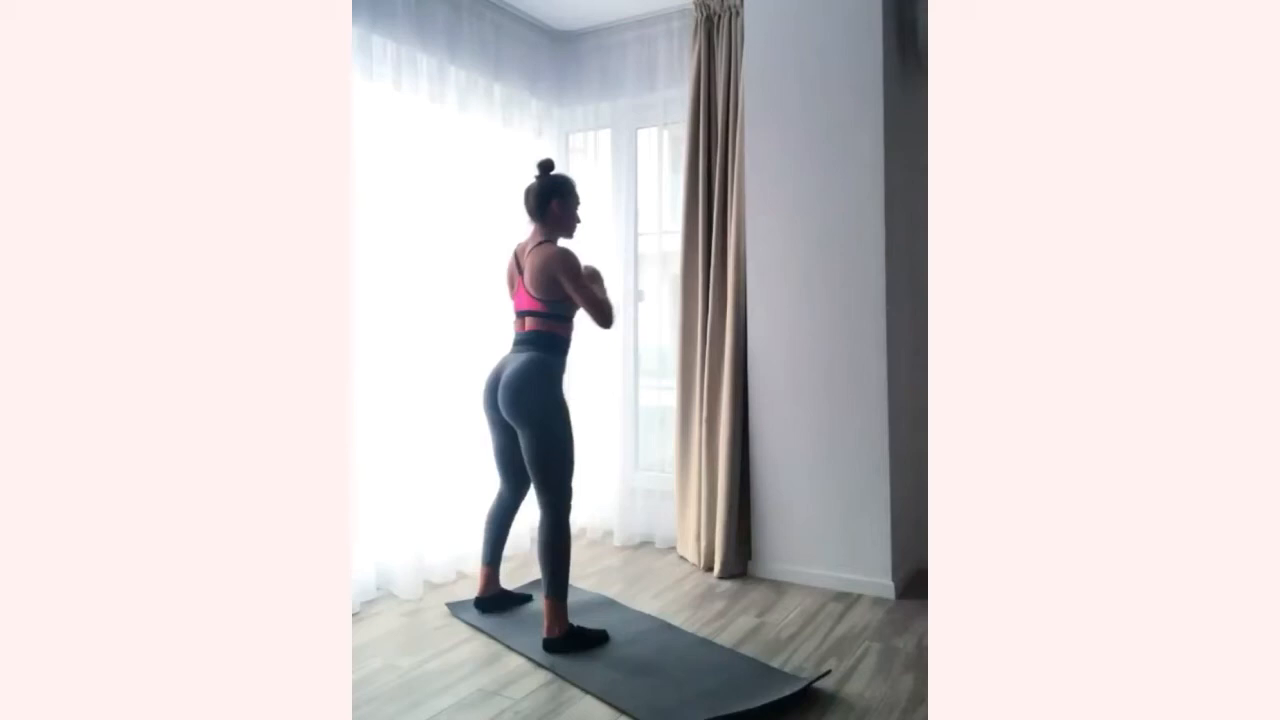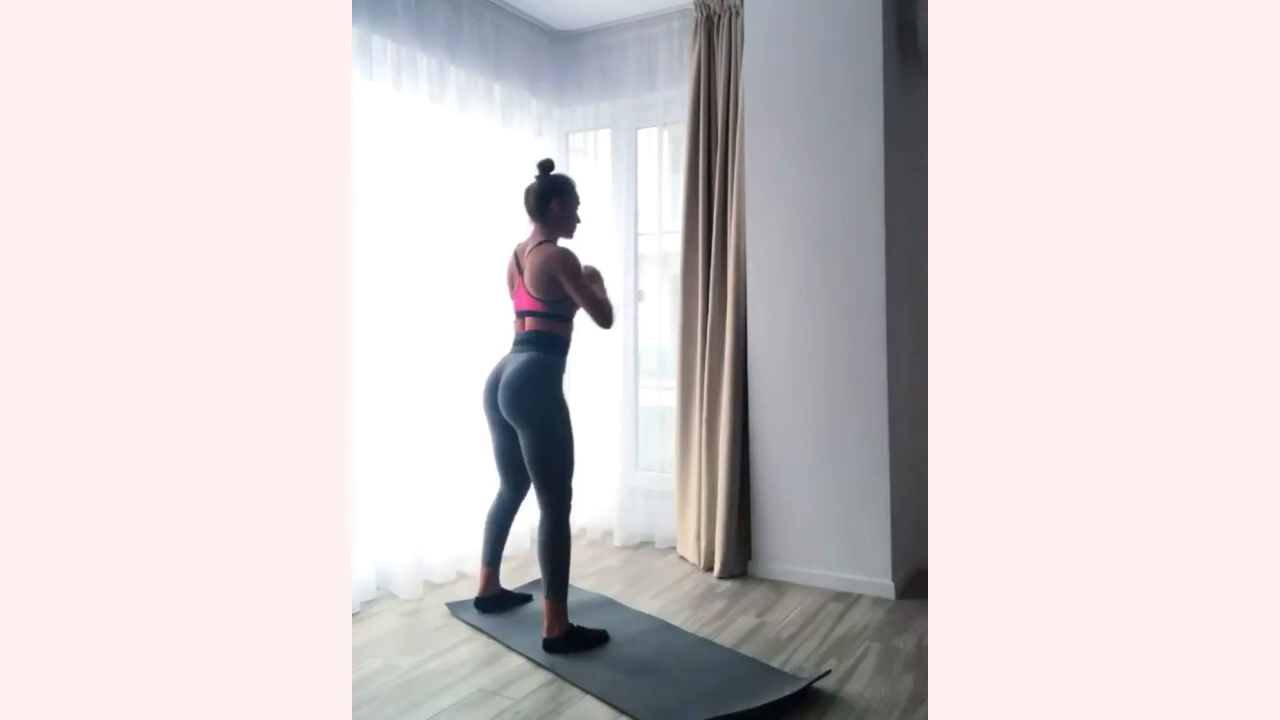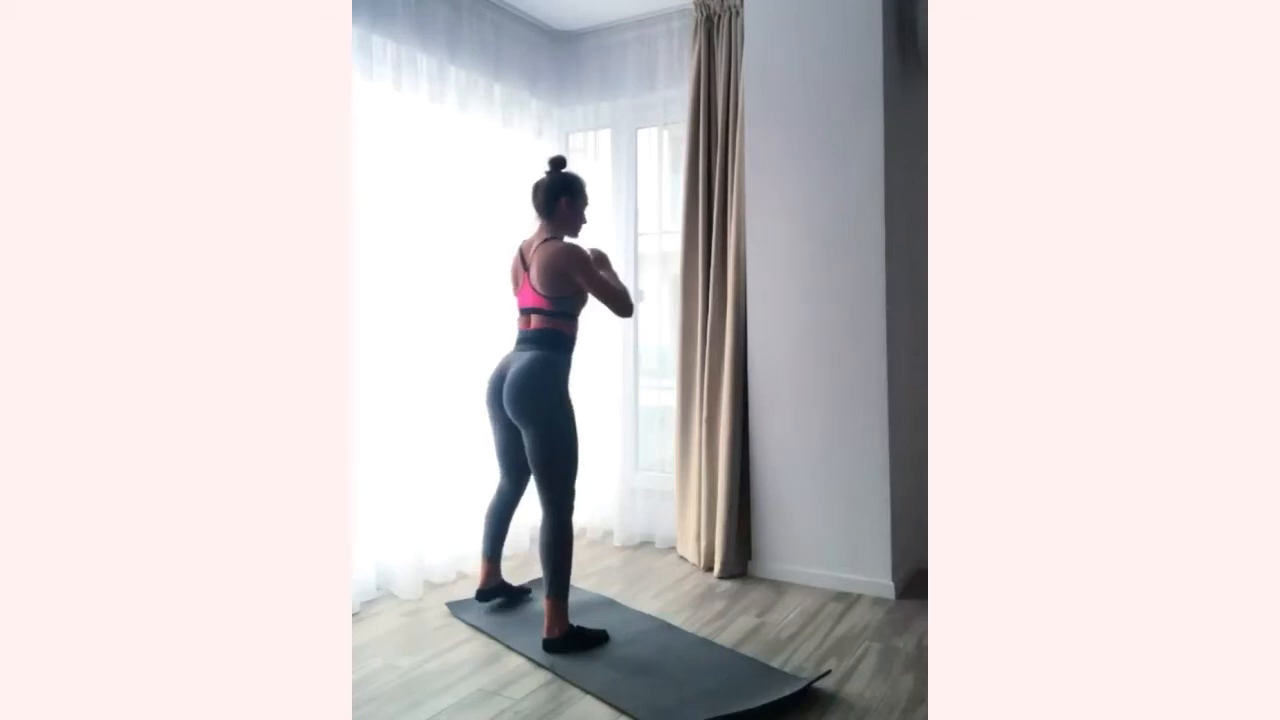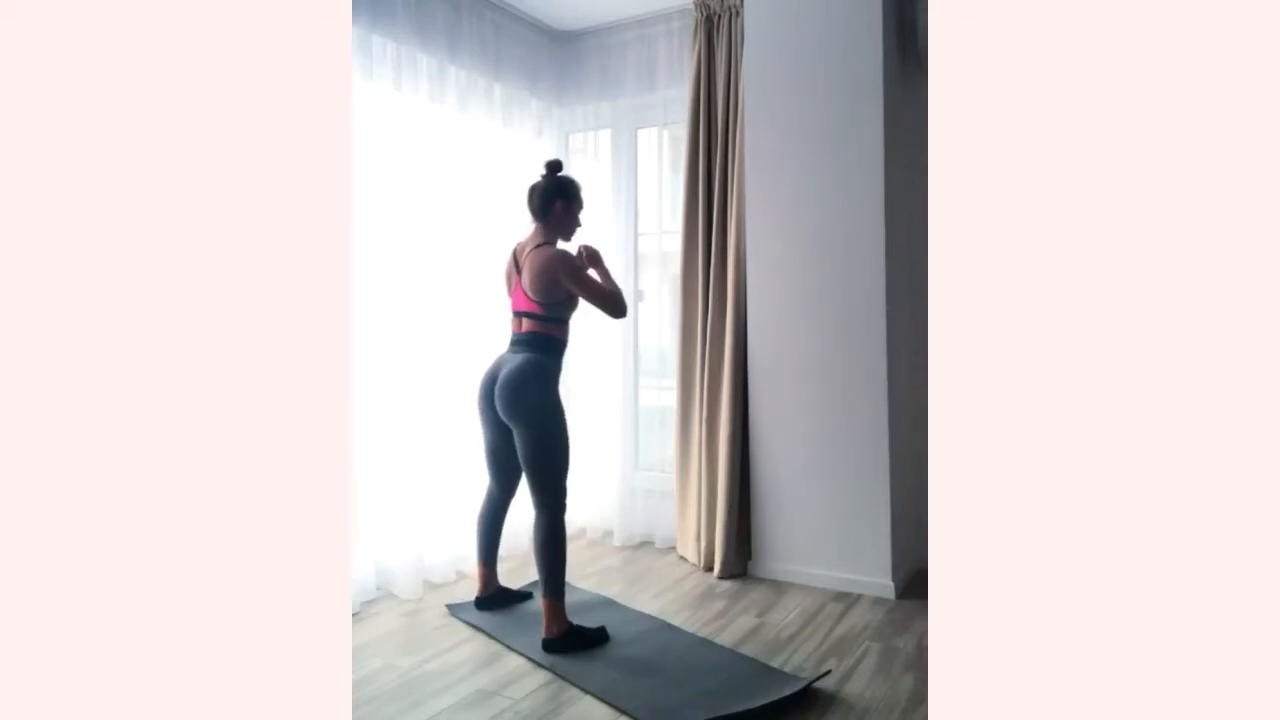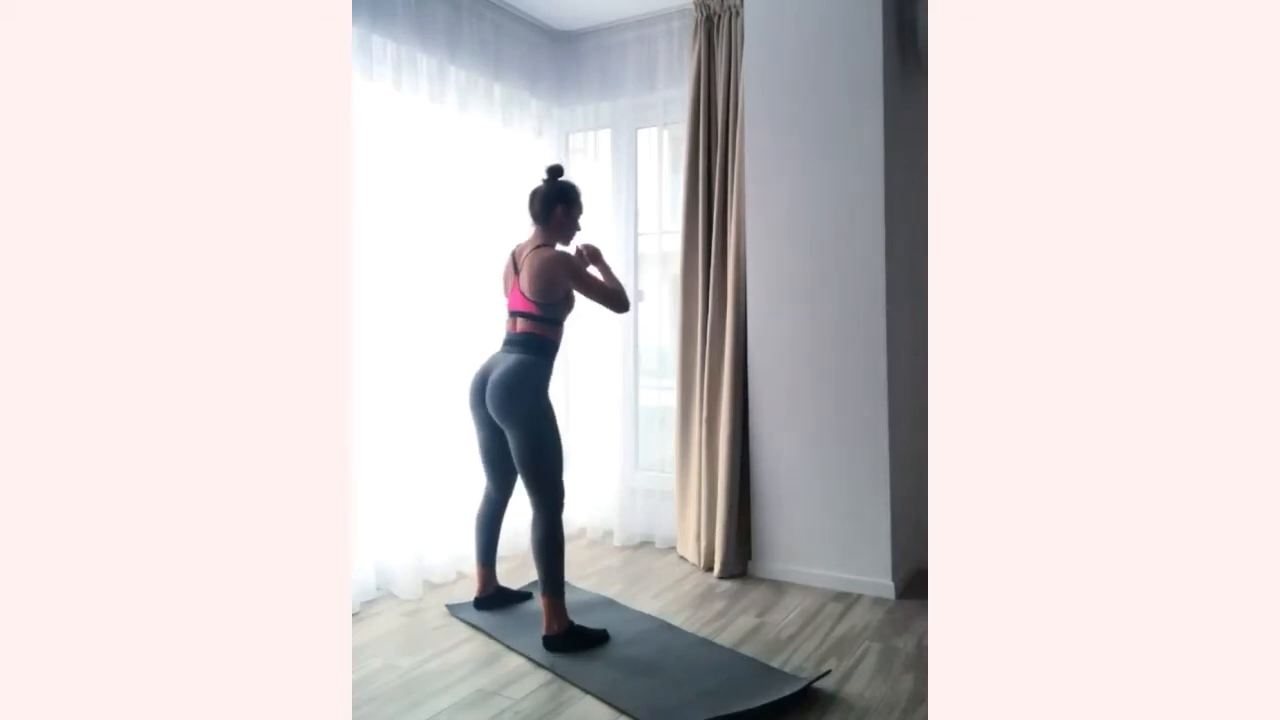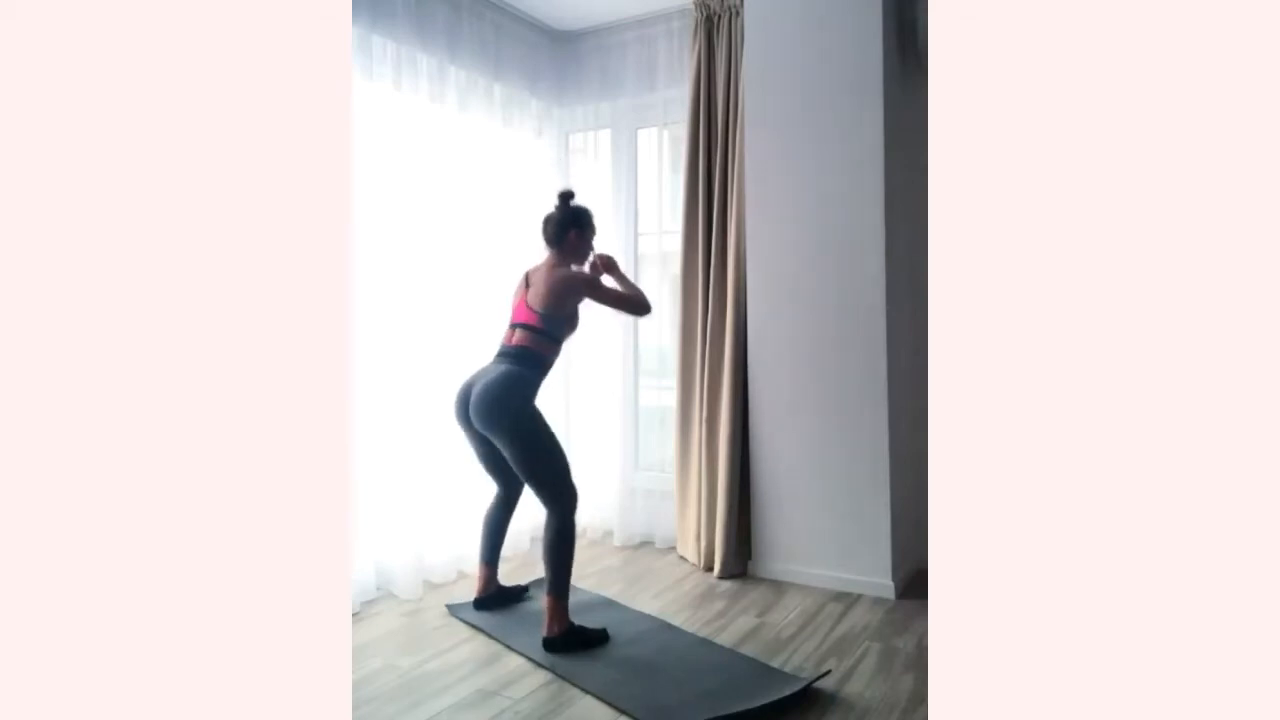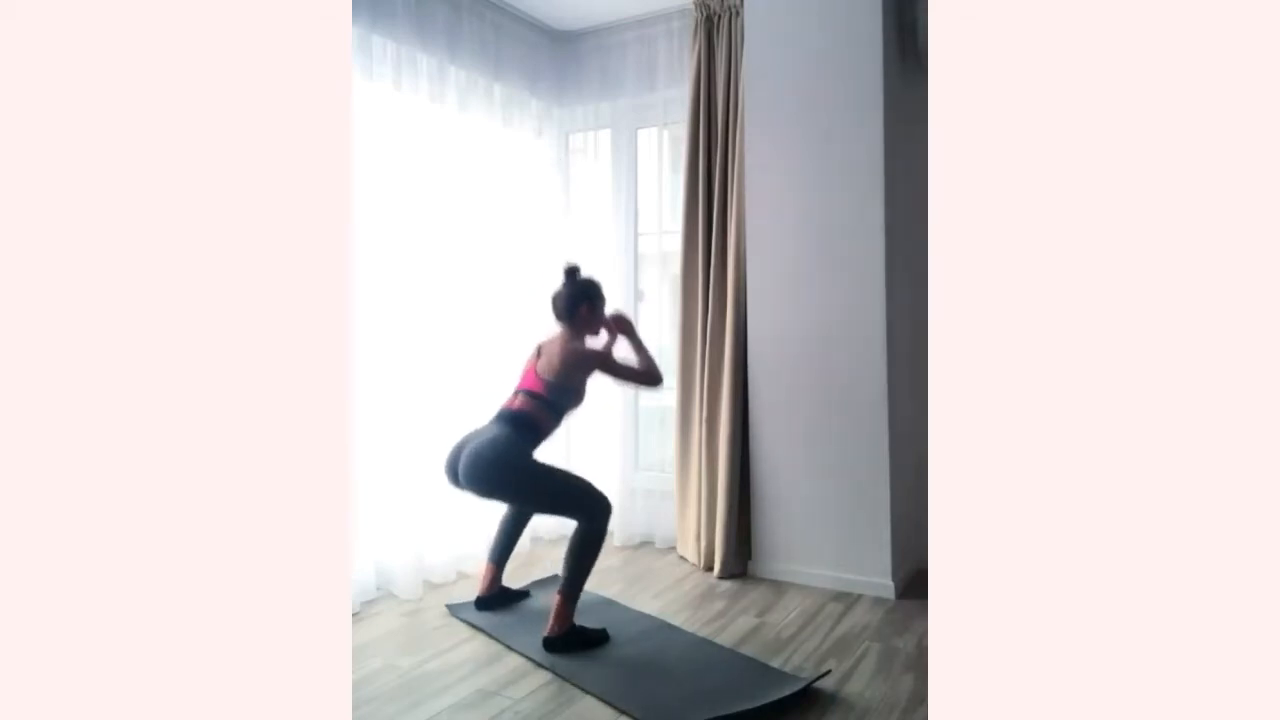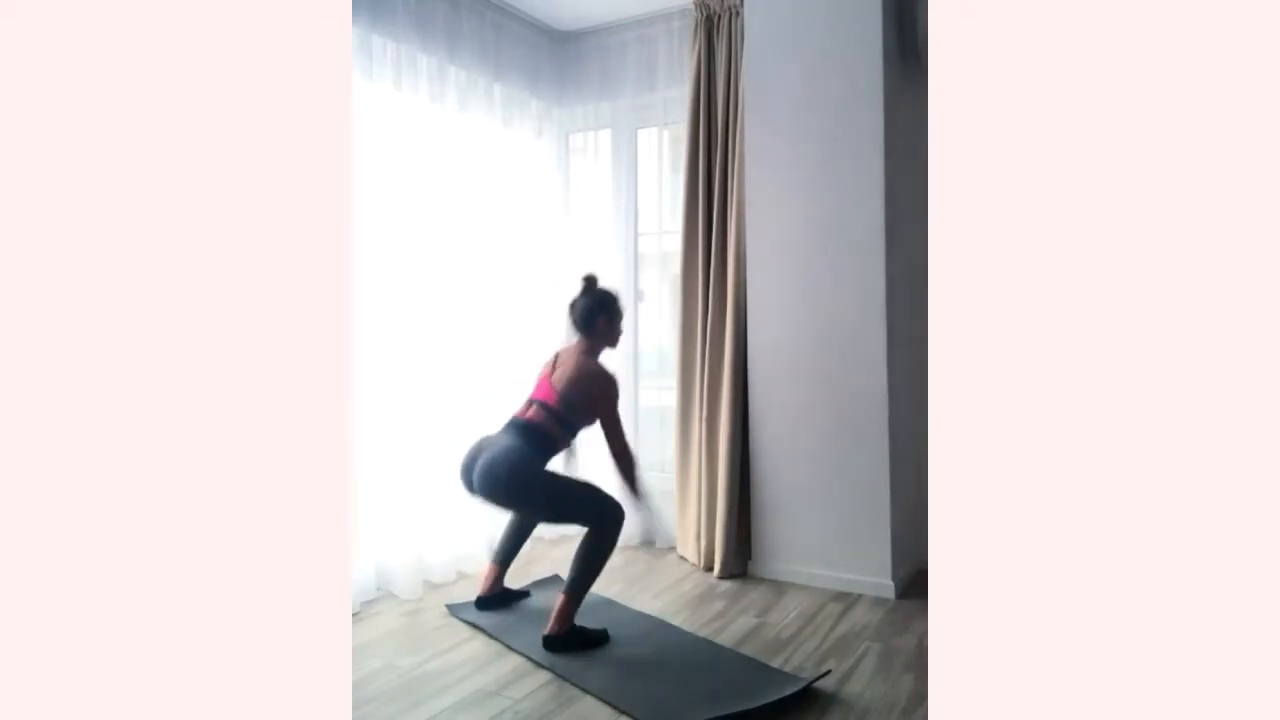
dt=0.2s
person 1, frame 1
left shoulder: (517, 256)
right shoulder: (558, 257)
right elbow: (604, 318)
left wrist: (579, 284)
right wrist: (596, 280)
left hip: (502, 377)
right hip: (534, 384)
left knee: (511, 489)
right knee: (555, 504)
left ankle: (488, 588)
right ankle: (557, 628)
person 1, frame 2
left shoulder: (517, 256)
right shoulder: (558, 257)
right elbow: (604, 318)
left wrist: (578, 283)
right wrist: (596, 280)
left hip: (501, 378)
right hip: (534, 384)
left knee: (511, 488)
right knee: (555, 505)
left ankle: (488, 588)
right ankle: (556, 627)
person 1, frame 3
left shoulder: (521, 253)
right shoulder: (566, 253)
right elbow: (623, 307)
right wrist: (605, 266)
left hip: (505, 375)
right hip: (539, 381)
left knee: (510, 484)
right knee: (558, 505)
left ankle: (490, 579)
right ankle: (557, 628)
person 1, frame 4
left shoulder: (515, 255)
right shoulder: (557, 259)
right elbow: (616, 308)
left wrist: (577, 268)
right wrist: (596, 264)
left hip: (496, 377)
right hip: (531, 384)
left knee: (500, 488)
right knee: (550, 505)
left ankle: (487, 587)
right ankle: (556, 627)
person 1, frame 5
left shoulder: (515, 256)
right shoulder: (555, 260)
right elbow: (619, 303)
left wrist: (576, 266)
right wrist: (597, 261)
left hip: (487, 377)
right hip: (521, 385)
left knee: (497, 488)
right knee: (548, 504)
left ankle: (486, 587)
right ankle: (556, 626)
person 1, frame 6
left shoulder: (531, 275)
right shoulder: (569, 279)
right elbow: (640, 306)
left wrist: (592, 276)
right wrist: (613, 272)
left hip: (473, 392)
right hip: (505, 398)
left knee: (508, 487)
right knee: (562, 503)
left ankle: (487, 586)
right ankle: (558, 627)
person 1, frame 7
left shoulder: (546, 347)
right shoulder: (582, 355)
right elbow: (651, 378)
left wrist: (609, 341)
right wrist: (628, 333)
left hip: (465, 453)
right hip: (496, 461)
left knee: (527, 497)
right knee: (595, 510)
left ankle: (490, 587)
right ankle: (560, 626)
person 1, frame 8
left shoulder: (557, 358)
right shoulder: (598, 377)
right elbow: (619, 450)
left wrist: (567, 439)
right wrist: (640, 498)
left hip: (478, 460)
right hip: (507, 472)
left knee: (536, 496)
right knee: (608, 516)
left ankle: (491, 587)
right ankle: (561, 627)
